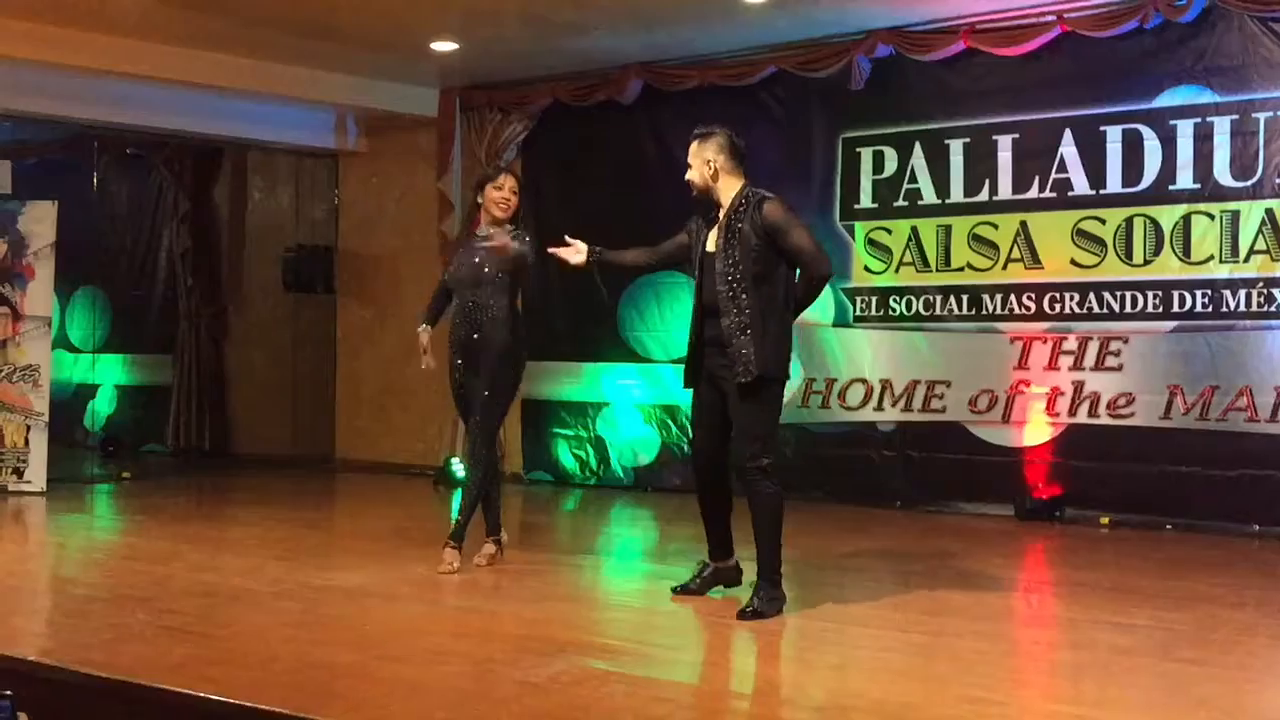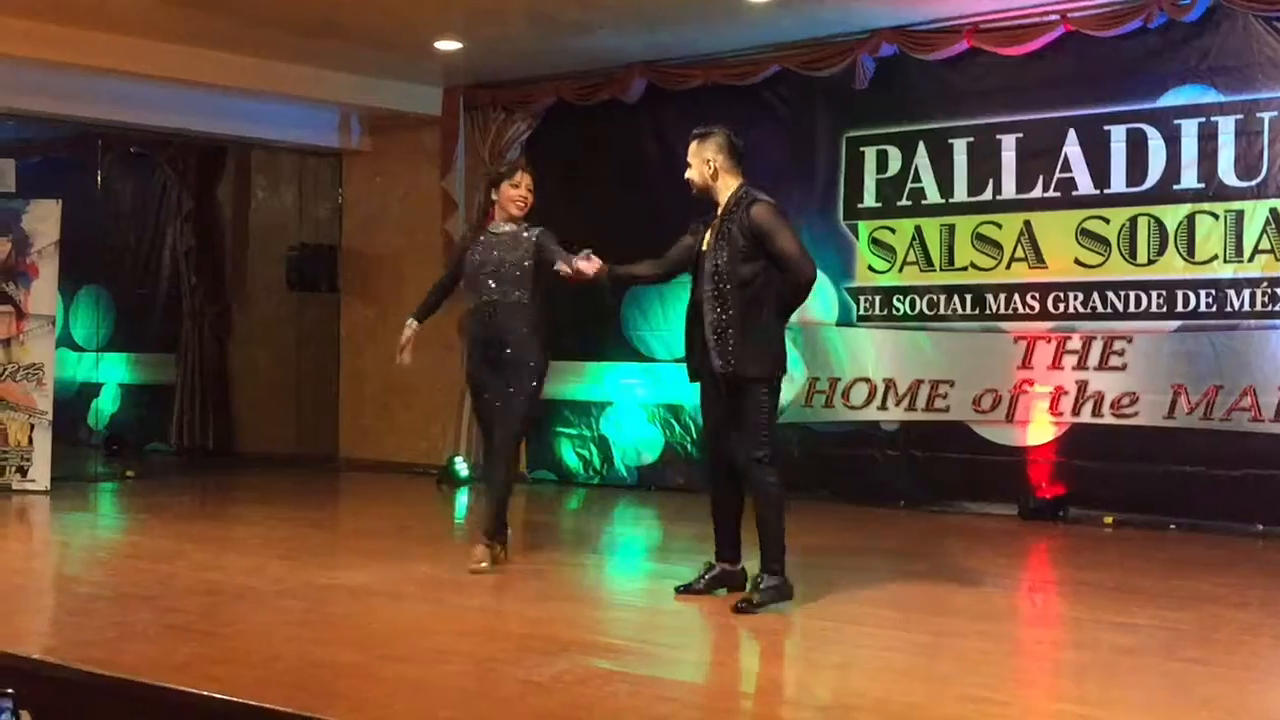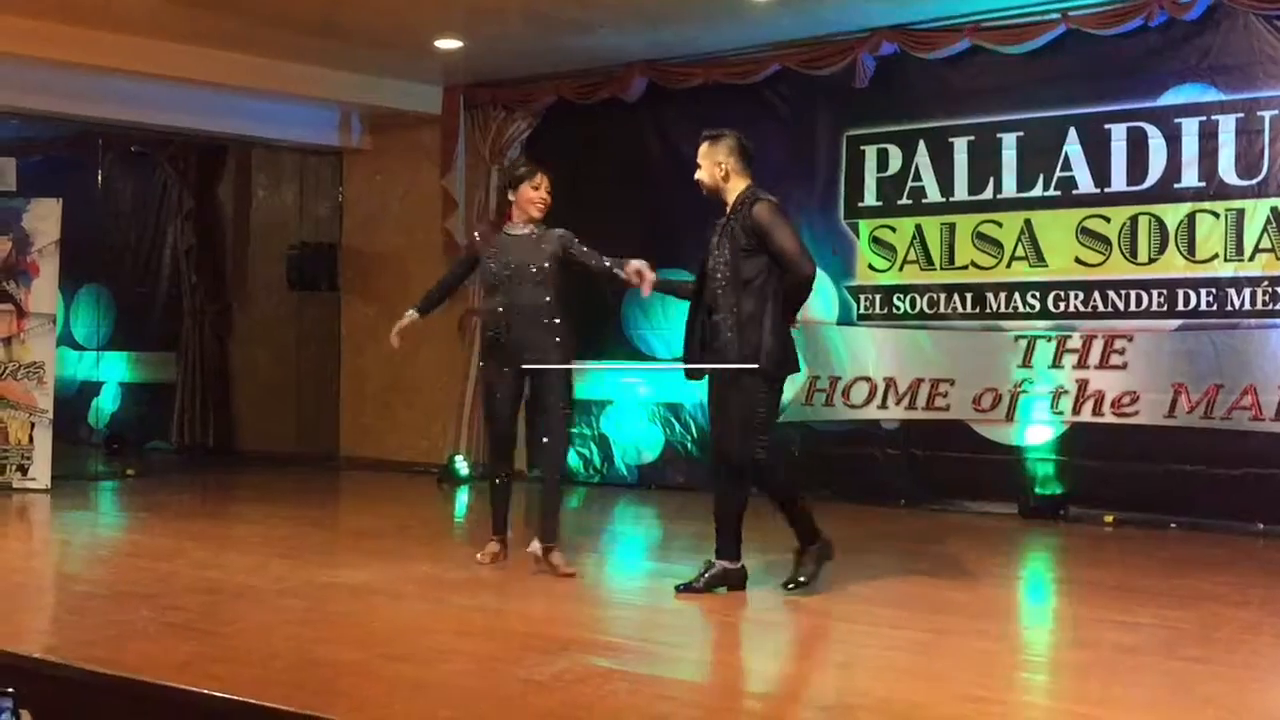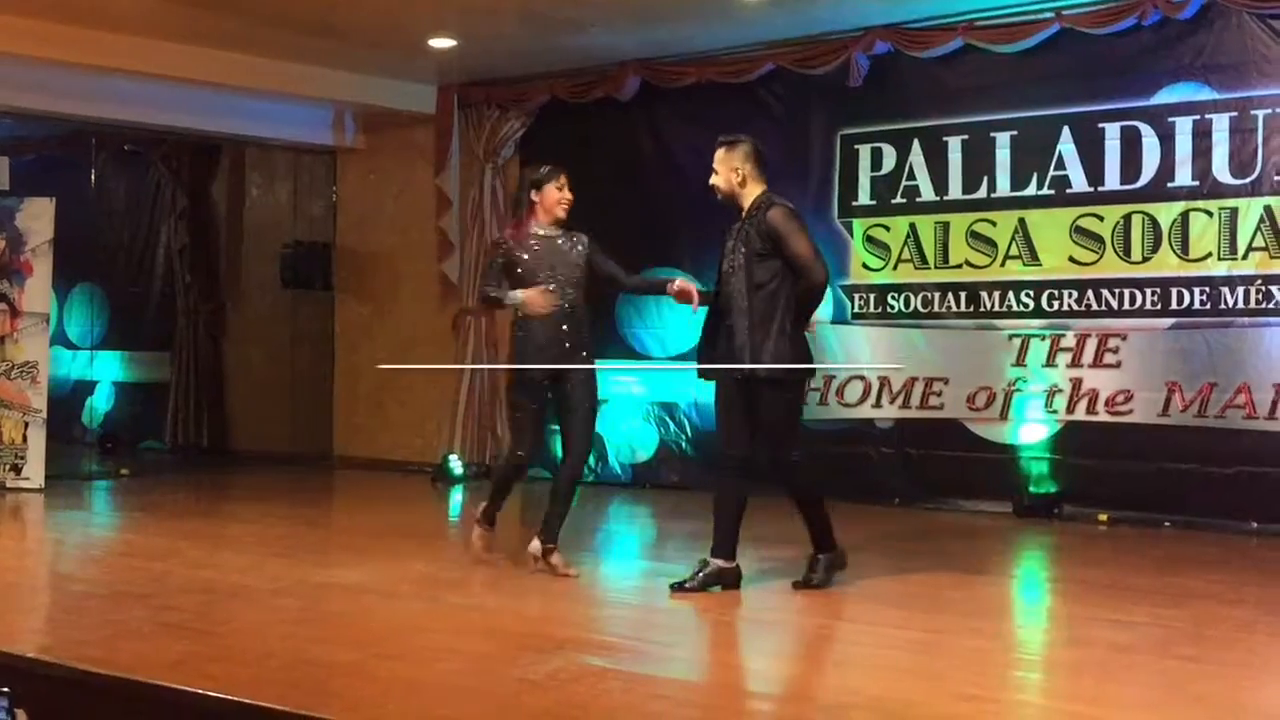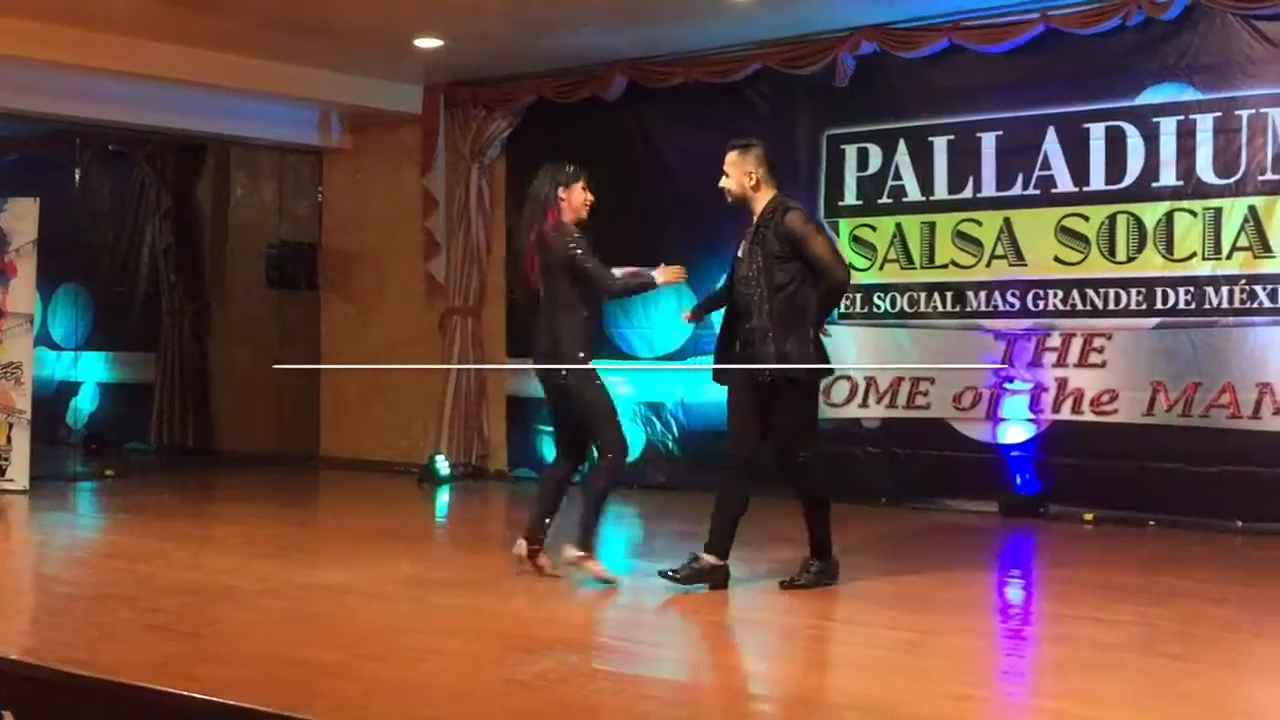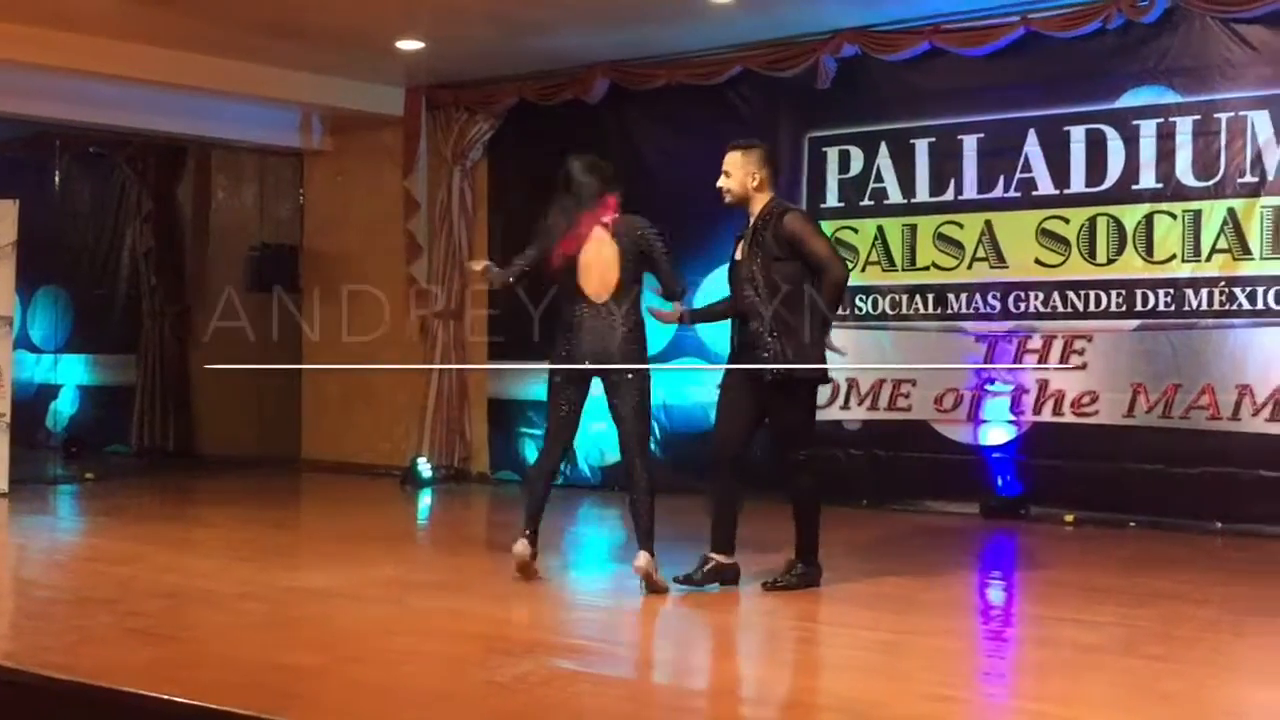
dt=0.2s
person 1, frame 1
left shoulder: (765, 211)
right shoulder: (702, 227)
left elbow: (818, 268)
right elbow: (653, 256)
left wrist: (782, 316)
right wrist: (594, 255)
left hip: (755, 362)
right hip: (711, 360)
left knee: (754, 467)
right knee: (706, 464)
left ankle: (769, 584)
right ankle: (721, 562)
person 1, frame 2
left shoulder: (757, 211)
right shoulder: (707, 226)
left elbow: (802, 271)
right elbow: (664, 268)
left wrist: (772, 317)
right wrist: (607, 270)
left hip: (752, 359)
right hip: (717, 359)
left knee: (753, 460)
right knee: (720, 462)
left ankle: (773, 574)
right ankle: (728, 564)
person 1, frame 3
left shoulder: (759, 212)
right shoulder: (728, 221)
left elbow: (802, 269)
left wrist: (781, 316)
right wrist: (657, 283)
left hip: (757, 357)
right hip: (726, 356)
left knee: (748, 455)
right knee: (725, 458)
left ankle: (812, 543)
right ankle: (727, 562)
person 1, frame 4
left shoulder: (775, 215)
right shoulder: (743, 224)
left elbow: (815, 275)
left wrist: (791, 323)
right wrist: (699, 296)
left hip: (773, 360)
right hip: (737, 359)
left knee: (779, 459)
right knee: (733, 460)
left ankle: (826, 549)
right ankle: (722, 561)
person 1, frame 5
left shoulder: (790, 220)
right shoulder: (752, 229)
left elbow: (837, 275)
left wrist: (808, 323)
right wrist: (699, 307)
left hip: (790, 361)
right hip: (751, 362)
left knee: (793, 460)
right knee: (740, 460)
left ankle: (822, 559)
right ankle: (714, 559)
person 1, frame 6
left shoulder: (789, 222)
right shoulder: (746, 233)
left elbow: (835, 273)
left wrist: (815, 329)
right wrist: (687, 316)
left hip: (789, 362)
right hip: (749, 362)
left knee: (793, 460)
right knee: (725, 452)
left ankle: (806, 562)
right ankle: (721, 557)
person 2, frame 1
left shoulder: (517, 238)
right shoulder: (464, 240)
left elbow: (528, 262)
right elbow: (445, 288)
left wrist: (508, 249)
right wrist: (427, 325)
left hip: (501, 350)
right hip: (464, 350)
left knee: (480, 443)
right knee: (481, 443)
left ankle: (455, 540)
right ankle: (493, 534)
person 2, frame 2
left shoulder: (535, 237)
right shoulder: (473, 240)
left elbow: (560, 259)
right elbow: (445, 284)
left wrist: (574, 265)
right wrist: (413, 322)
left hip: (523, 350)
right hip: (481, 350)
left knee: (507, 441)
right knee: (493, 443)
left ankle: (488, 539)
right ankle: (499, 535)
person 2, frame 3
left shoulder: (557, 239)
right shoulder: (484, 241)
left elbow: (595, 261)
right elbow: (450, 281)
left wrist: (628, 266)
right wrist: (414, 313)
left hip: (548, 350)
right hip: (500, 352)
left knee: (553, 444)
right knee: (500, 445)
left ankle: (548, 545)
right ankle: (498, 536)
person 2, frame 4
left shoulder: (579, 244)
right shoulder: (511, 243)
left elbow: (623, 280)
right elbow: (489, 291)
left wrist: (669, 285)
right wrist: (519, 297)
left hip: (576, 356)
right hip: (532, 356)
left knee: (578, 451)
right knee: (525, 451)
left ankle: (546, 543)
right ankle: (488, 514)
person 2, frame 5
left shoulder: (552, 237)
right shoulder: (559, 236)
right elbow: (603, 286)
left wrist: (636, 274)
right wrist: (655, 276)
left hip: (562, 355)
right hip: (565, 355)
left knee: (571, 451)
right knee: (613, 449)
left ankle: (531, 541)
right ankle: (581, 547)
person 2, frame 6
left shoulder: (557, 233)
right shoulder: (637, 229)
left elbow: (508, 278)
right elbow: (674, 290)
left wrist: (488, 267)
right wrist: (670, 300)
left hip: (572, 349)
right hip: (622, 351)
left knee: (554, 447)
right knee: (635, 452)
left ankle: (527, 542)
right ankle: (645, 555)
